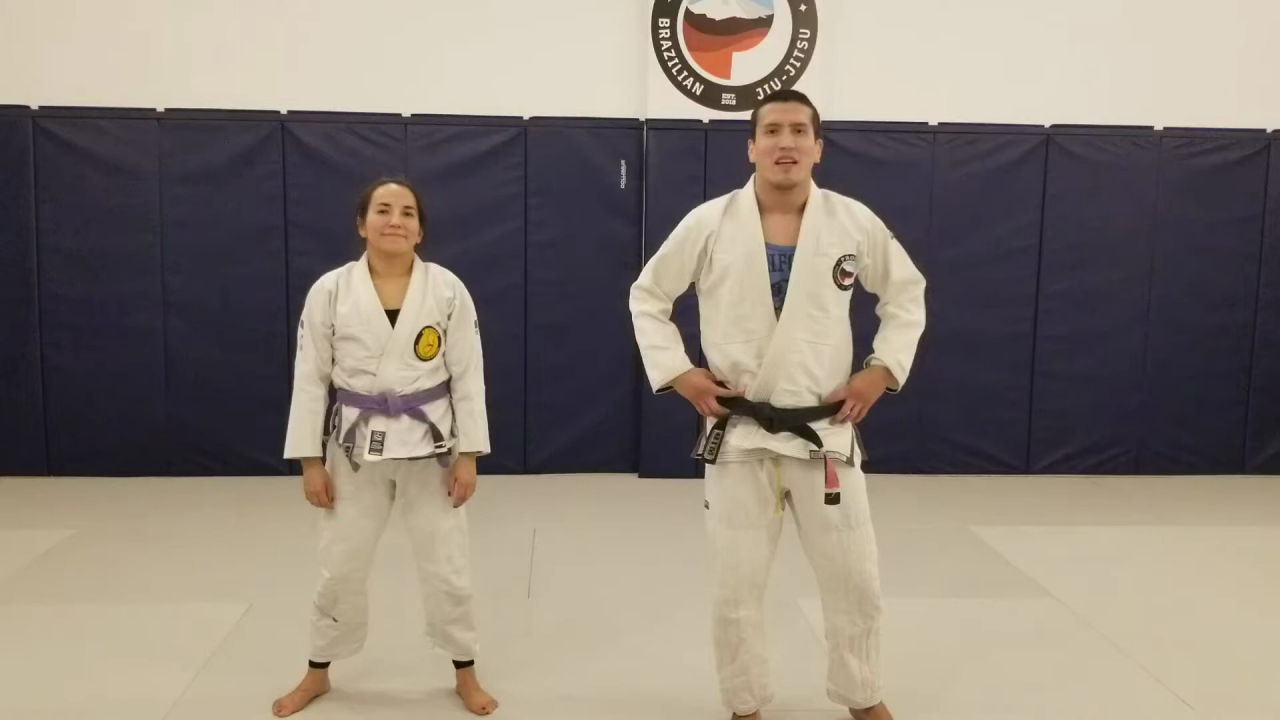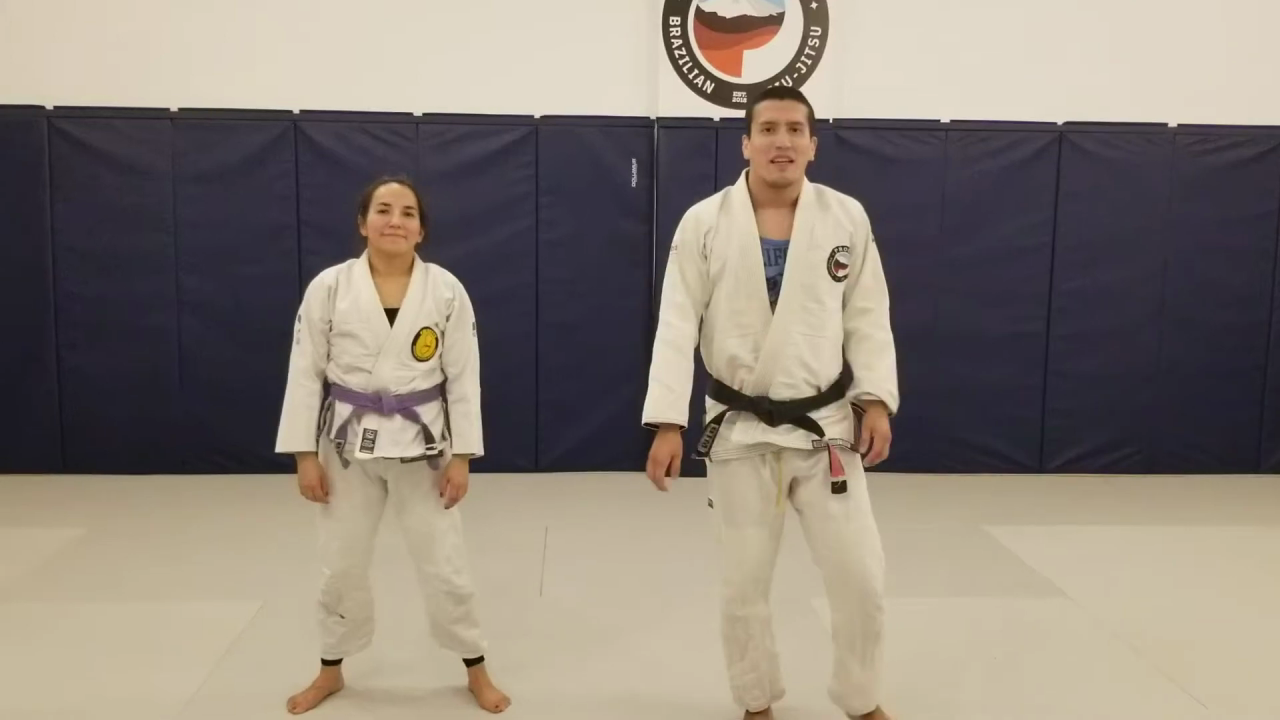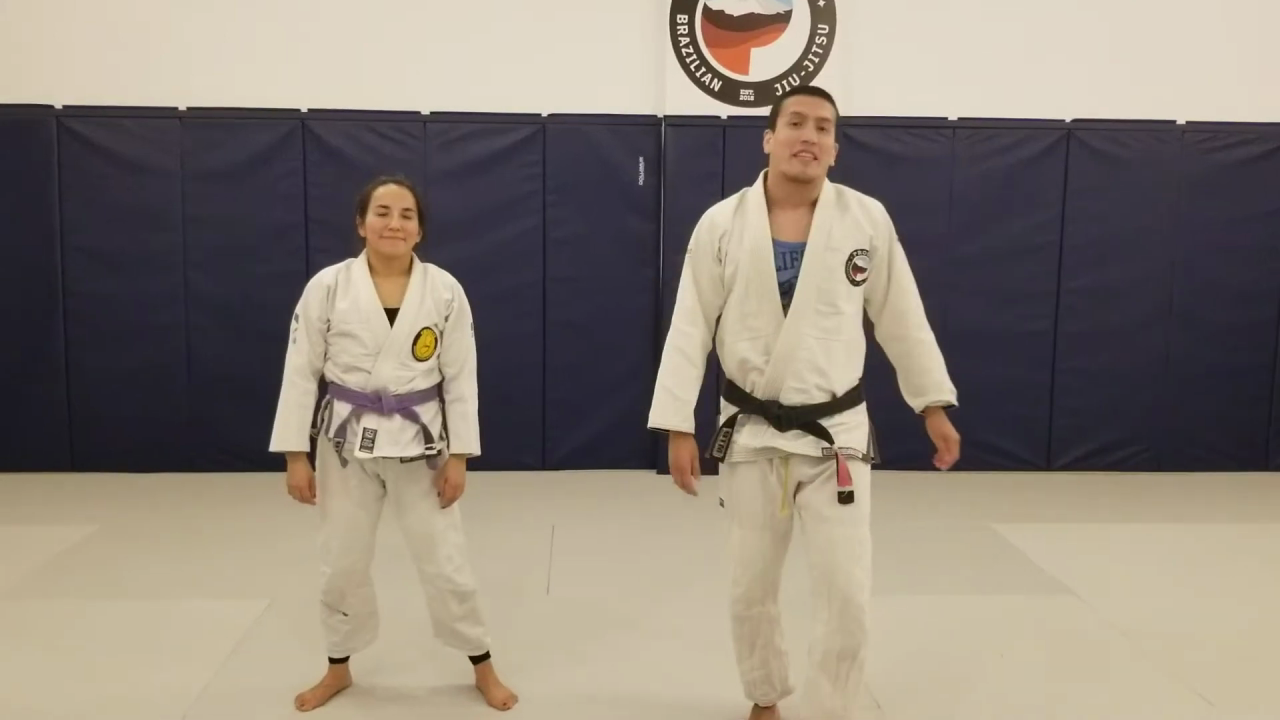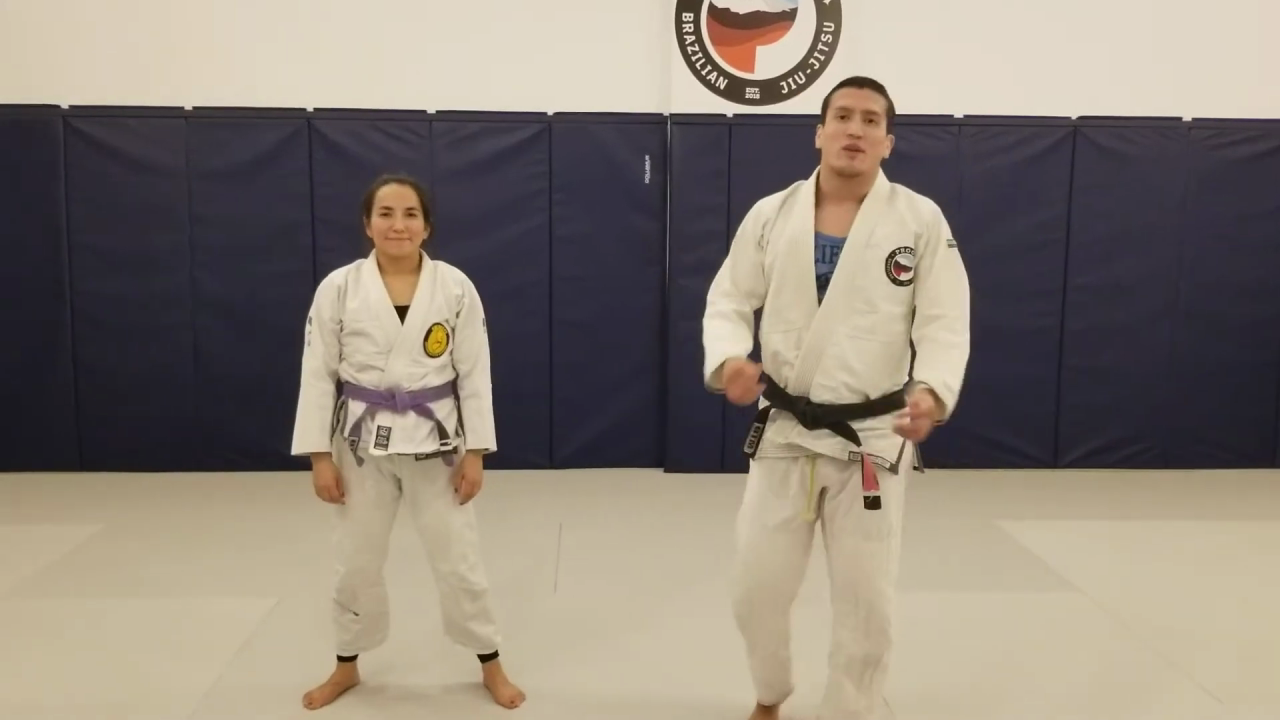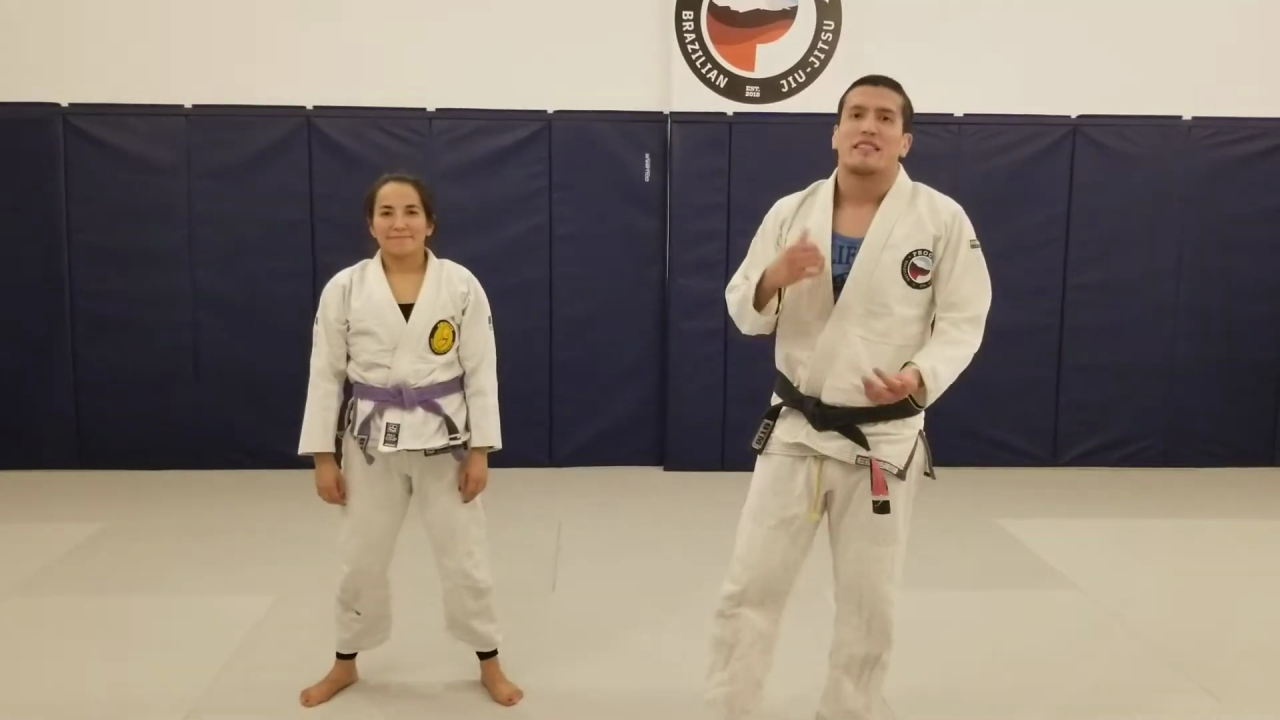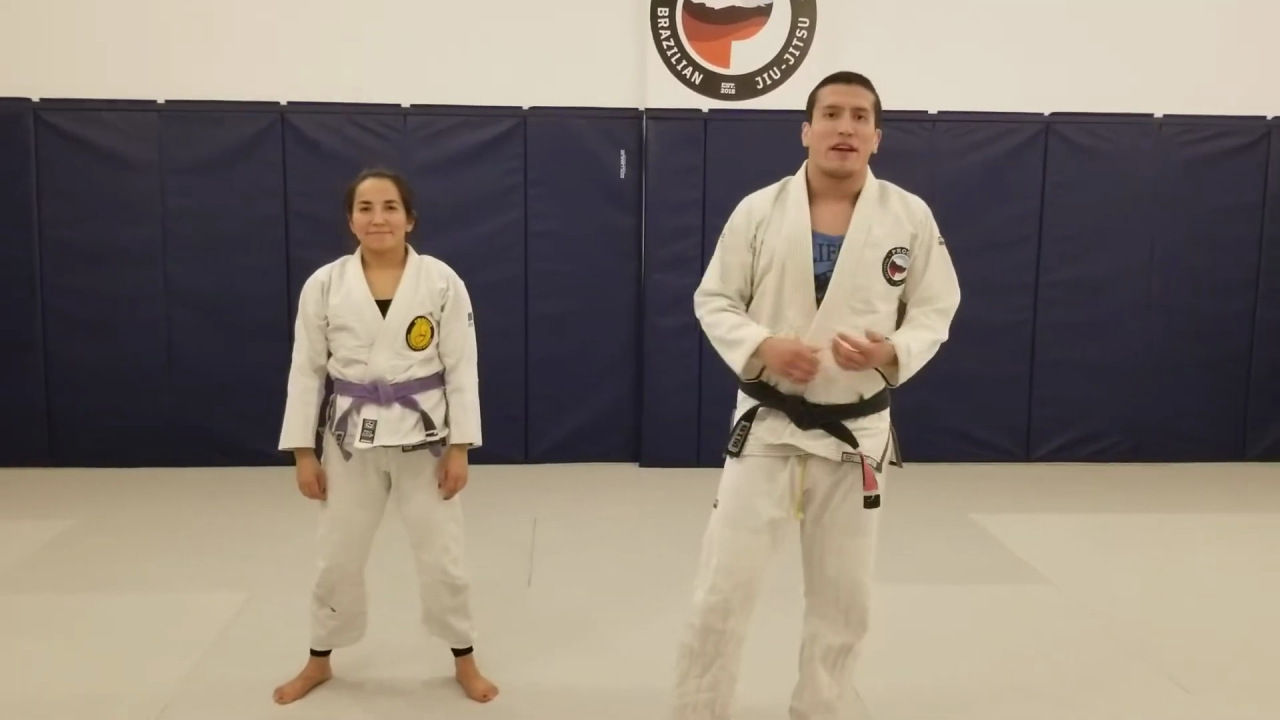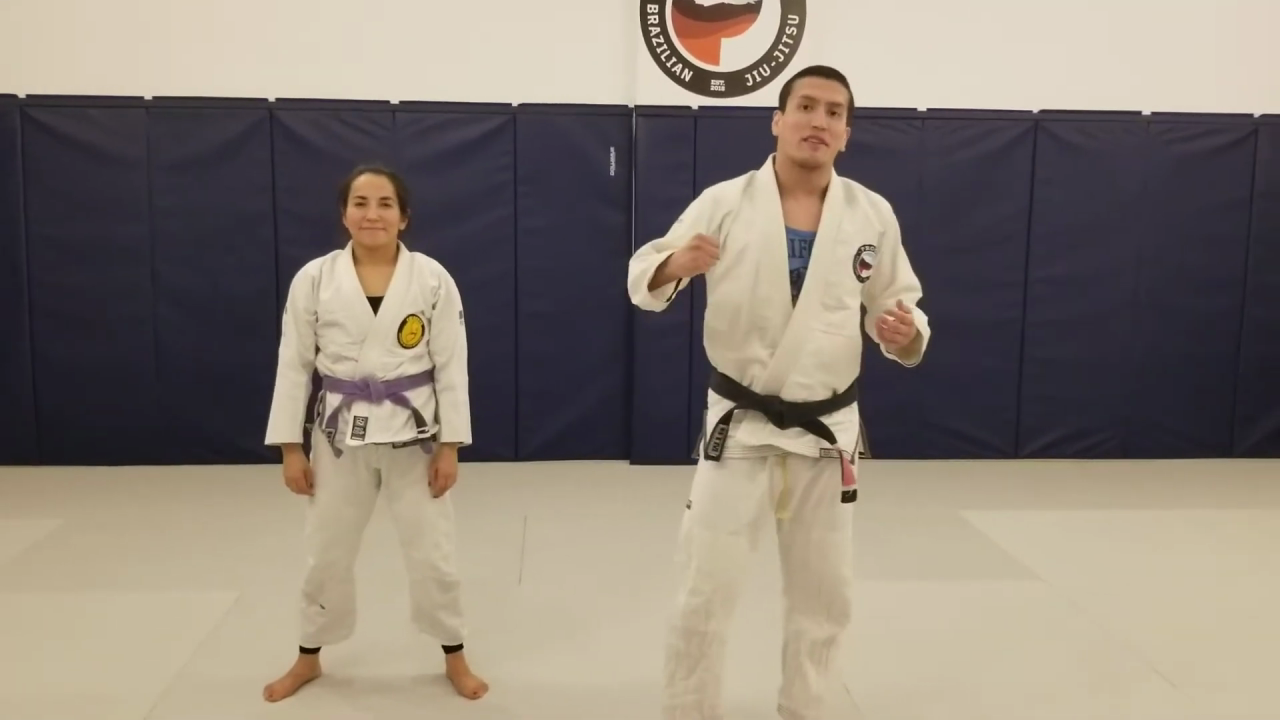
dt=0.4s
person 1, frame 1
left shoulder: (856, 223)
right shoulder: (708, 224)
left elbow: (907, 294)
right elbow: (647, 296)
left wrist: (884, 370)
right wrist: (677, 372)
left hip: (824, 433)
right hip: (738, 435)
left knee: (854, 580)
right knee: (736, 588)
person 1, frame 2
left shoulder: (847, 216)
right shoulder: (706, 222)
left elbow: (867, 317)
right elbow: (678, 325)
left wrist: (875, 401)
right wrist: (667, 424)
left hip: (825, 425)
right hip: (740, 428)
left knee: (860, 580)
right knee: (744, 585)
person 1, frame 3
left shoulder: (867, 219)
right shoulder: (721, 223)
left elbow: (900, 318)
right elbow: (690, 327)
left wrist: (933, 404)
right wrist: (676, 426)
left hip: (837, 433)
right hip: (751, 432)
left knee: (844, 595)
right knee: (751, 588)
person 1, frame 4
left shoulder: (920, 219)
right shoulder: (770, 214)
left elbow: (945, 321)
right elbow: (725, 304)
left wrist: (930, 393)
right wrist: (725, 361)
left hip: (873, 436)
right hip: (784, 430)
left knee: (865, 603)
right knee: (756, 588)
person 1, frame 5
left shoulder: (942, 218)
right shoulder: (790, 212)
left elbow: (963, 321)
right elbow: (738, 302)
left wrist: (920, 377)
right wrist: (773, 280)
left hip: (884, 438)
right hip: (794, 429)
left knee: (867, 606)
right knee: (749, 589)
person 1, frame 6
left shoulder: (910, 216)
right shoulder: (759, 210)
left elbow: (934, 310)
right elbow: (715, 300)
left wrist: (895, 352)
right wrist: (761, 347)
left hip: (857, 434)
right hip: (768, 427)
left knee: (842, 599)
right knee: (723, 592)
person 1, frame 7
left shoulder: (872, 213)
right shoulder: (723, 202)
left elbow: (896, 300)
right elbow: (645, 273)
left wrist: (909, 333)
right wrist: (672, 266)
left hip: (827, 430)
right hip: (740, 425)
left knee: (823, 593)
right knee: (705, 592)
person 2, frame 1
left shoulder: (447, 289)
right shoulder: (330, 290)
left elbow: (468, 376)
right elbow: (310, 378)
left wrist: (469, 455)
right wrist: (310, 461)
left hip: (430, 445)
right hip: (357, 445)
left knee: (447, 565)
right knee: (340, 564)
left ankle: (465, 672)
right ankle: (318, 672)
person 2, frame 2
left shoulder: (446, 290)
right shoulder: (329, 286)
left elbow: (463, 378)
right elbow: (305, 373)
left wrist: (461, 455)
right wrist: (305, 454)
left hip: (421, 443)
right hip: (349, 442)
left knee: (444, 563)
right knee: (341, 564)
left ankle: (475, 669)
right ankle: (331, 670)
person 2, frame 3
left shoulder: (444, 290)
right shoulder: (327, 286)
left elbow: (460, 378)
right elbow: (300, 372)
left wrist: (459, 456)
right wrist: (295, 454)
left hip: (420, 443)
right hip: (347, 444)
left knee: (446, 562)
right knee: (342, 562)
left ankle: (482, 665)
right ankle: (339, 668)
person 2, frame 4
left shoulder: (454, 286)
right shoulder: (338, 288)
left elbow: (474, 373)
right elbow: (318, 374)
left wrist: (474, 452)
right wrist: (319, 456)
left hip: (435, 441)
right hip: (363, 442)
left knee: (458, 558)
right knee: (356, 561)
left ankle: (490, 664)
right ankle: (346, 666)
person 2, frame 5
left shoulder: (461, 285)
right shoulder: (344, 288)
left elbow: (481, 372)
right elbow: (325, 374)
left wrist: (480, 451)
right wrist: (323, 456)
left hip: (445, 439)
right hip: (372, 442)
left knee: (464, 557)
right knee: (360, 559)
left ankle: (489, 662)
right ankle: (345, 663)
person 2, frame 6
left shoulder: (441, 281)
right shoulder: (324, 285)
left elbow: (462, 368)
right elbow: (307, 370)
left wrist: (460, 448)
right wrist: (303, 452)
left hip: (423, 435)
right hip: (352, 437)
left knee: (442, 553)
right knee: (338, 555)
left ankle: (464, 660)
right ankle: (319, 660)
person 2, frame 7
left shoulder: (433, 278)
right shoulder: (313, 279)
left elbow: (452, 366)
right elbow: (294, 365)
left wrist: (450, 445)
right wrist: (290, 447)
left hip: (414, 433)
right hip: (341, 434)
left knee: (432, 551)
right knee: (326, 551)
left ankle: (455, 657)
right ankle: (308, 657)
